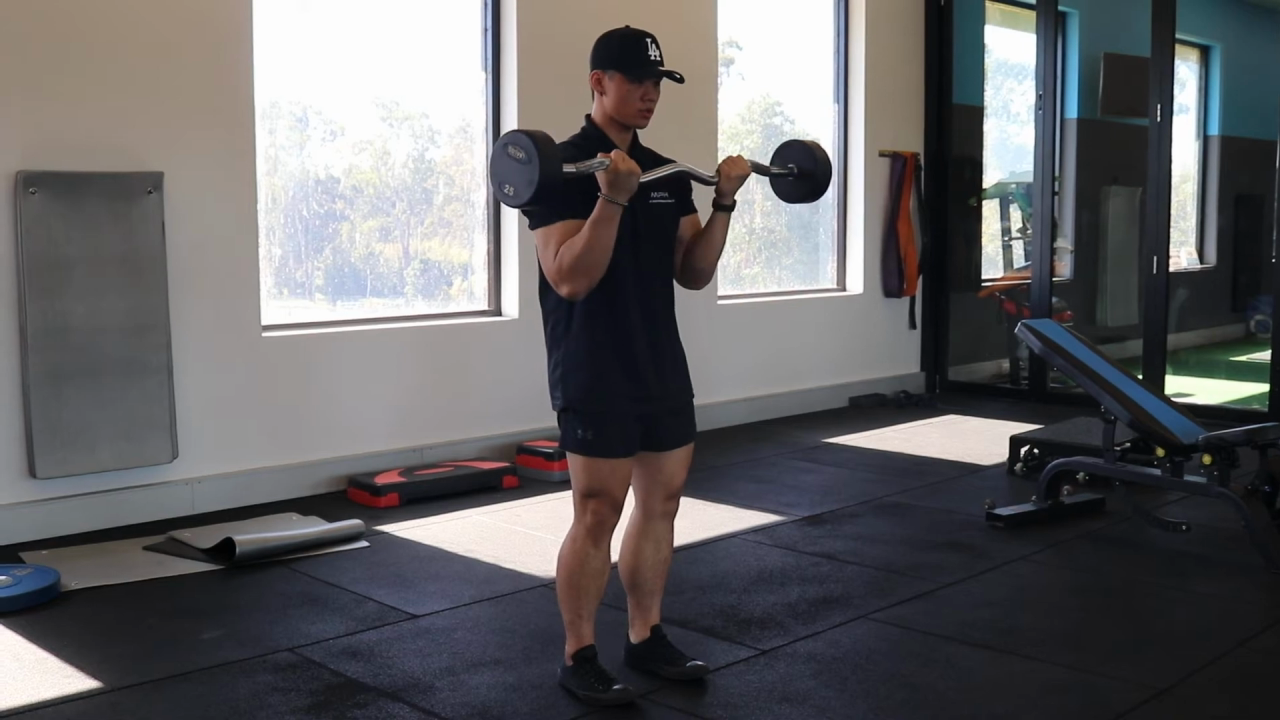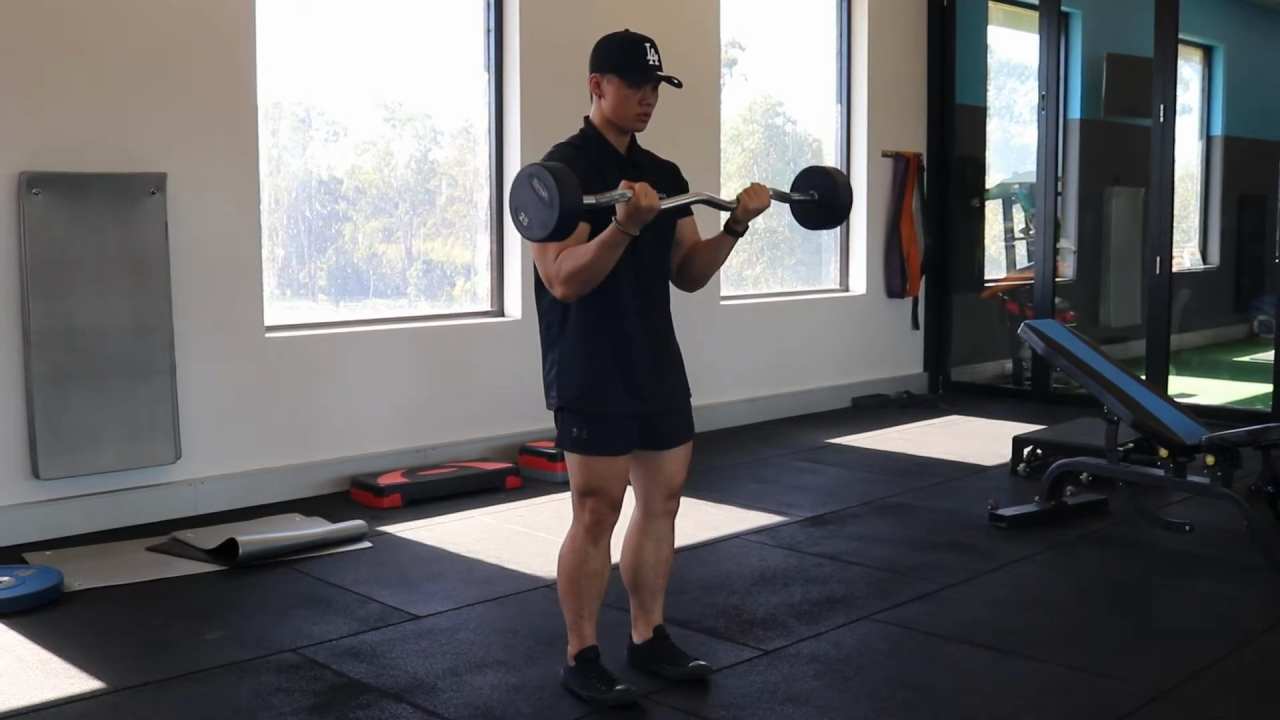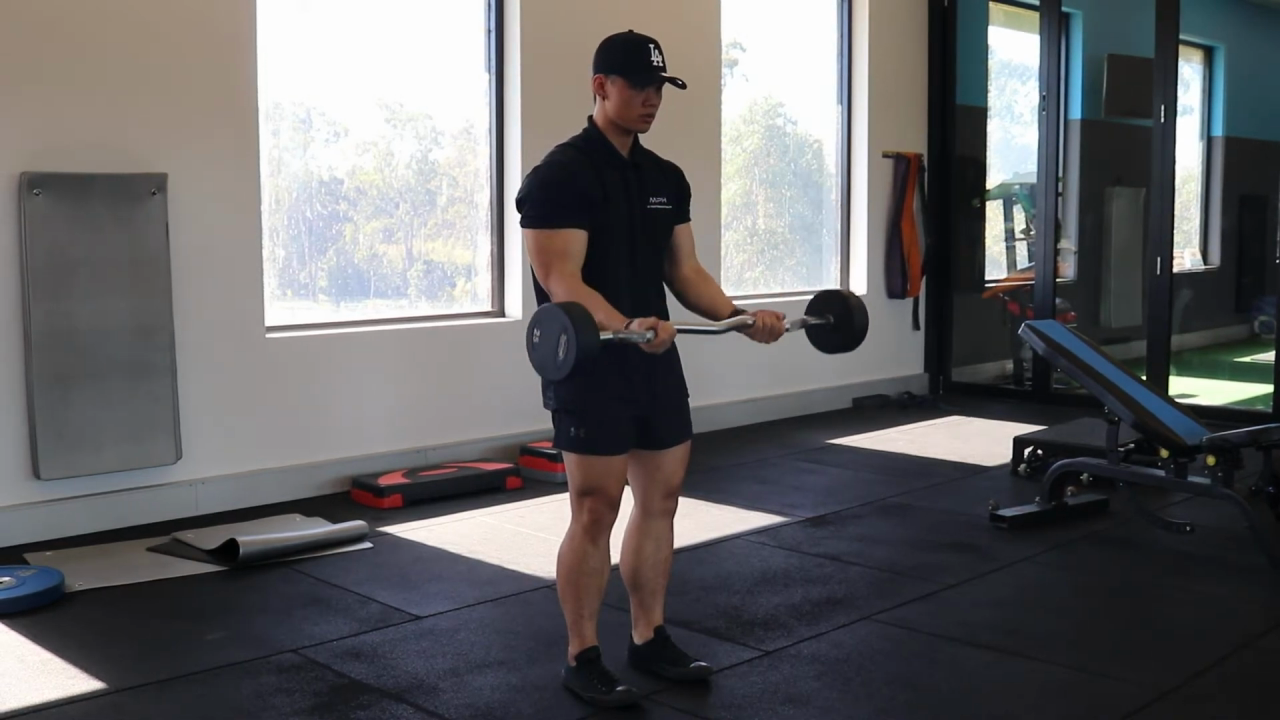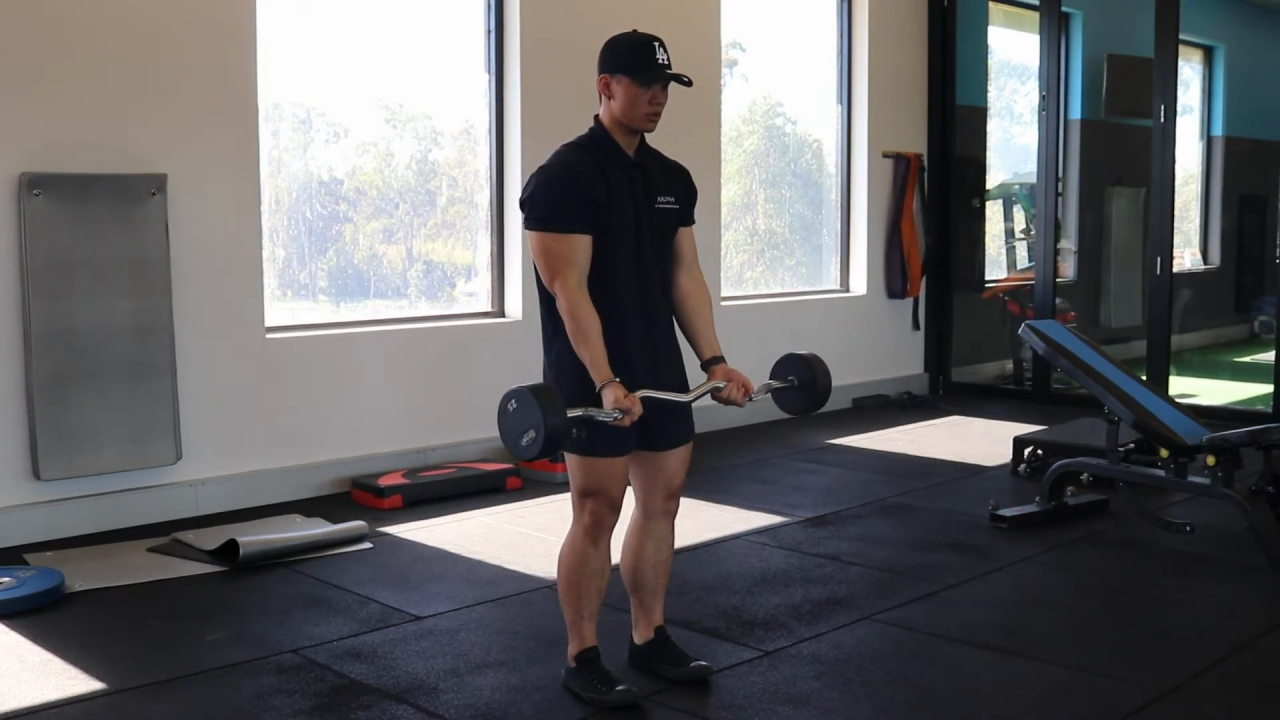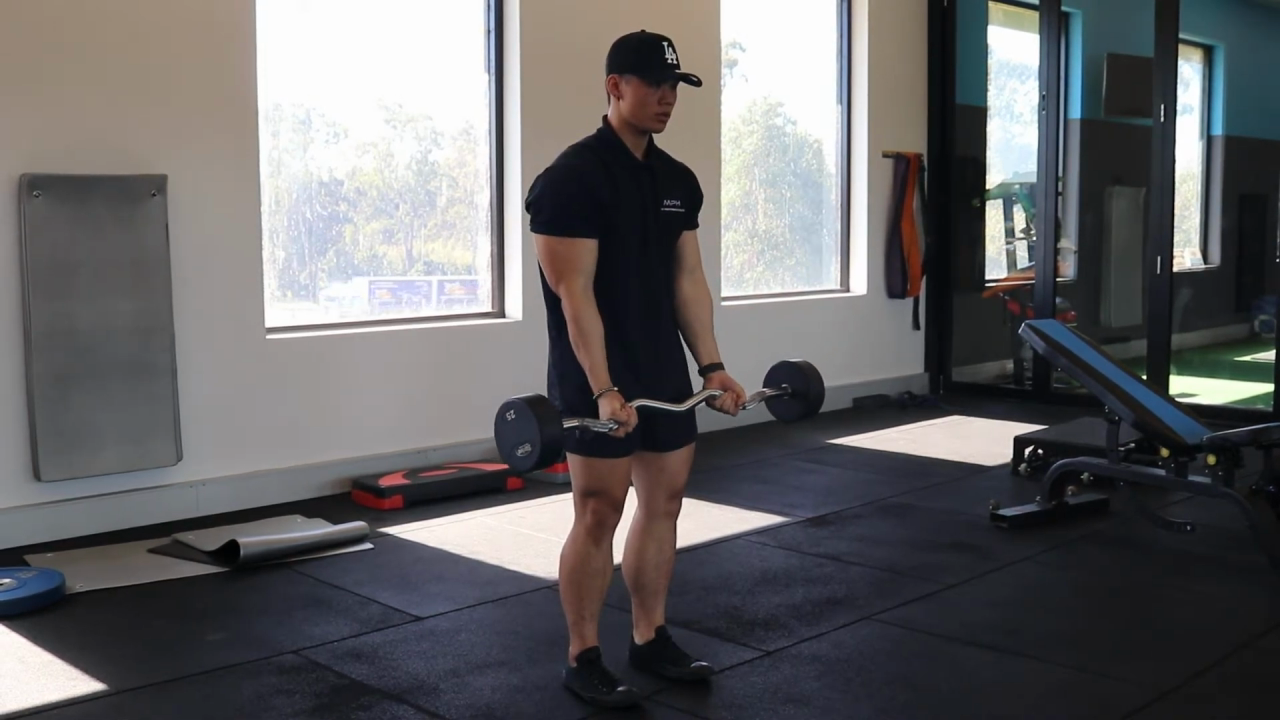
dt=1s
person 1, frame 1
left shoulder: (667, 173)
right shoulder: (565, 167)
left elbow: (693, 274)
right elbow: (570, 279)
left wrist: (724, 203)
right wrist: (612, 197)
left hip: (662, 369)
right hip: (597, 379)
left knee: (661, 504)
right knee: (597, 516)
left ankle: (646, 638)
right ankle: (579, 657)
person 1, frame 2
left shoulder: (665, 174)
right shoulder: (562, 171)
left elbow: (687, 274)
right elbow: (564, 280)
left wrist: (736, 225)
right wrist: (625, 225)
left hip: (658, 369)
right hip: (593, 379)
left knee: (661, 503)
right knee: (596, 515)
left ankle: (649, 638)
right ankle: (581, 657)
person 1, frame 3
left shoulder: (666, 178)
right shoulder: (560, 176)
left elbow: (683, 270)
right elbow: (561, 283)
left wrist: (737, 315)
right wrist: (624, 327)
left hip: (657, 371)
right hip: (593, 376)
left knee: (659, 503)
right knee: (595, 515)
left ankle: (649, 639)
right ankle: (582, 658)
person 1, frame 4
left shoulder: (672, 178)
right shoulder: (565, 176)
left elbow: (685, 277)
right elbow: (568, 289)
left wrist: (713, 360)
right wrist: (605, 383)
left hip: (661, 372)
right hip: (595, 381)
left knee: (661, 503)
right knee: (596, 514)
left ankle: (649, 639)
right ankle: (582, 659)
person 1, frame 5
left shoulder: (678, 181)
right shoulder: (573, 178)
left elbow: (688, 279)
right elbow: (574, 293)
left wrist: (712, 368)
right wrist: (603, 391)
left hip: (663, 373)
right hip: (598, 382)
left knee: (663, 503)
right knee: (599, 514)
left ankle: (650, 639)
right ankle: (583, 659)
